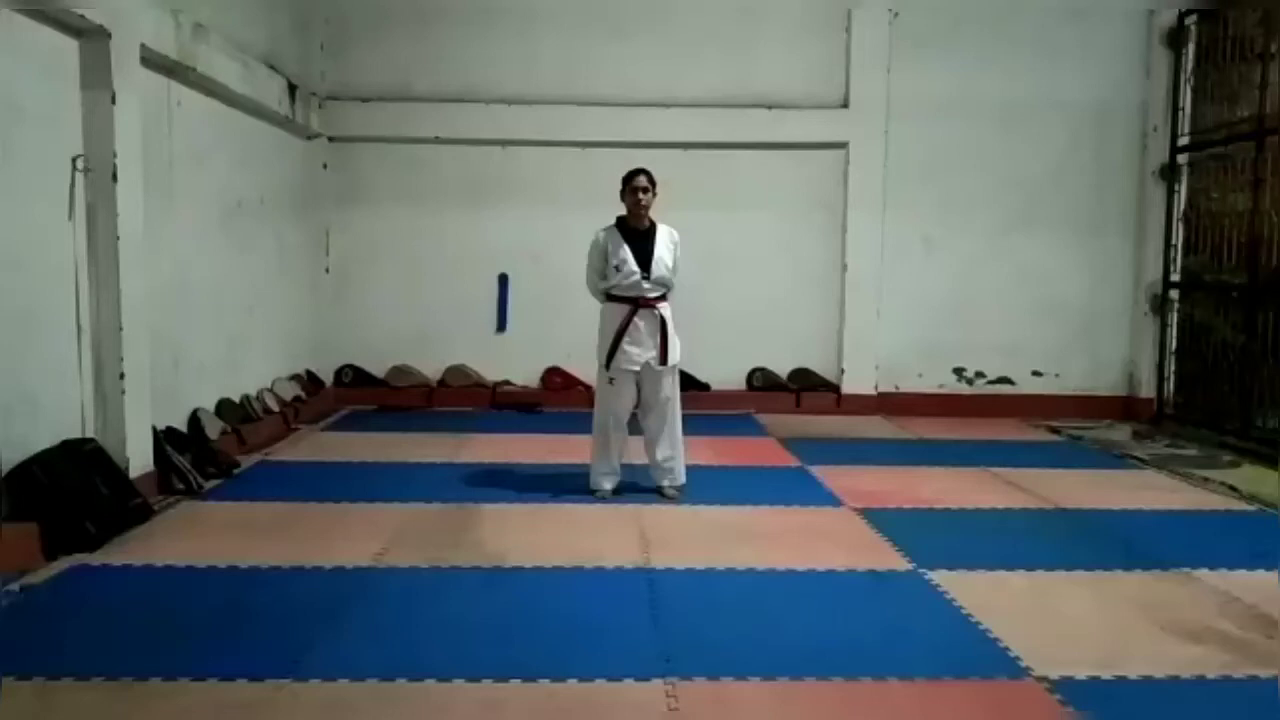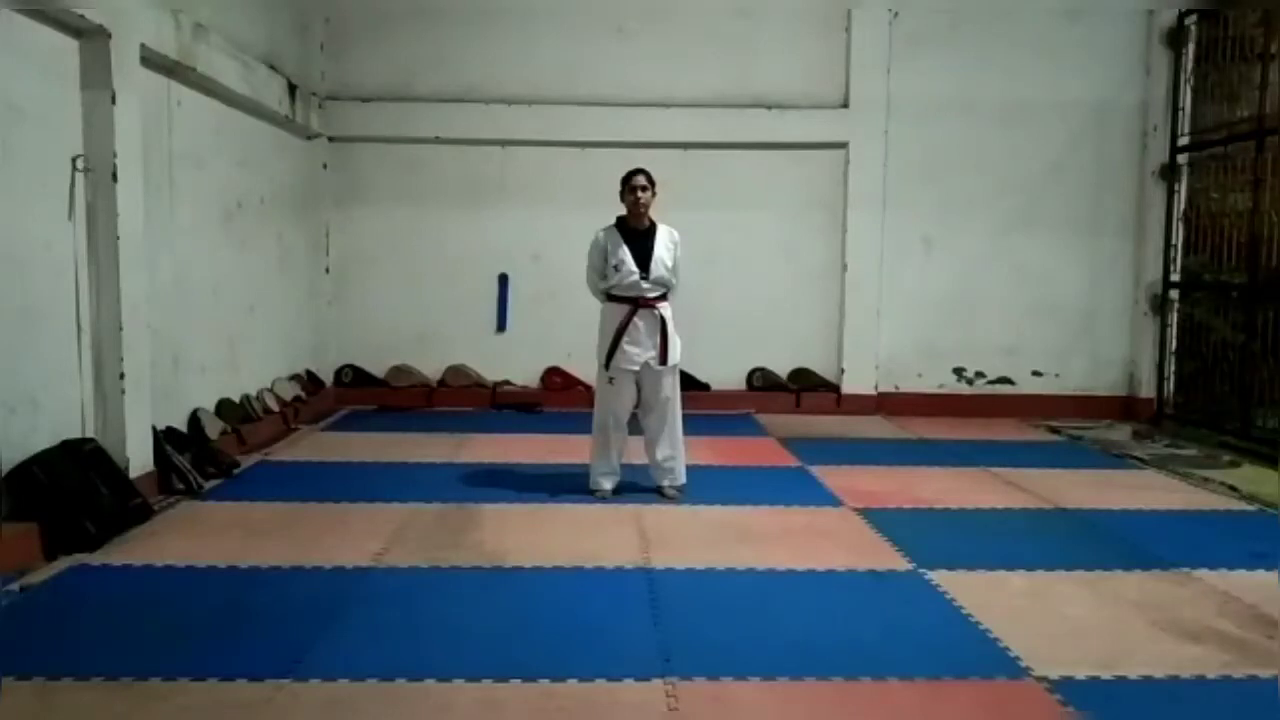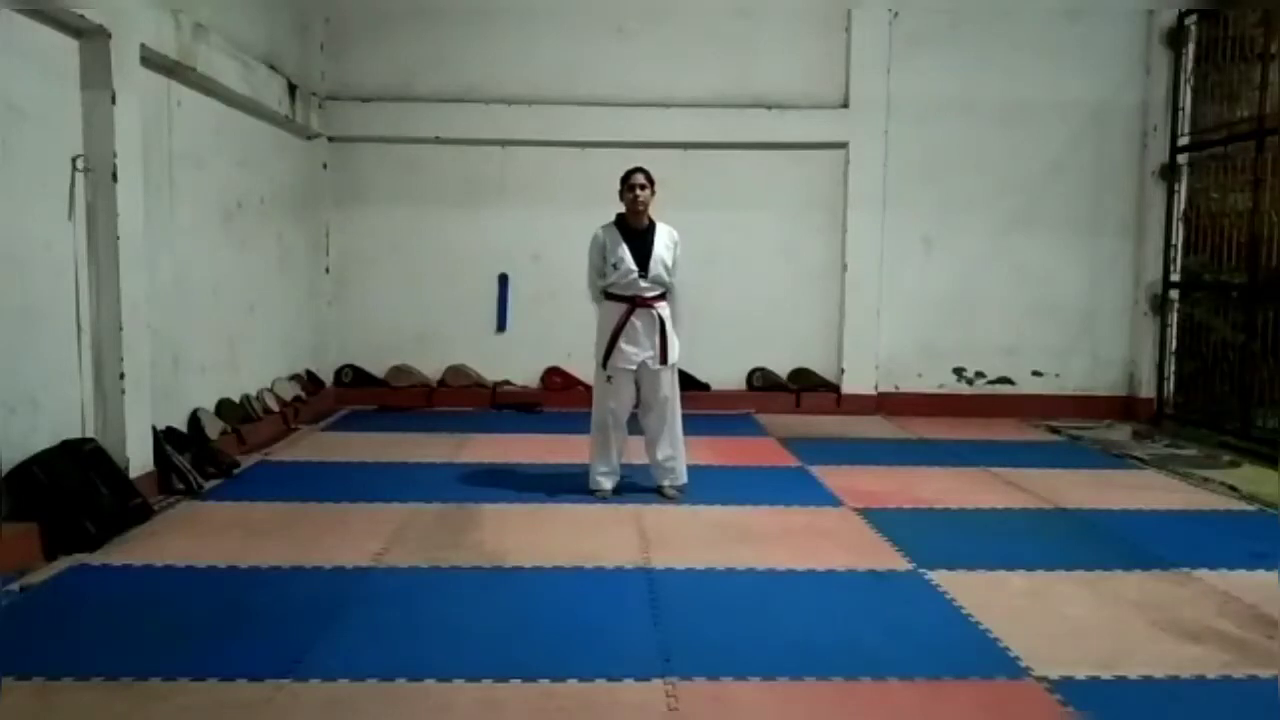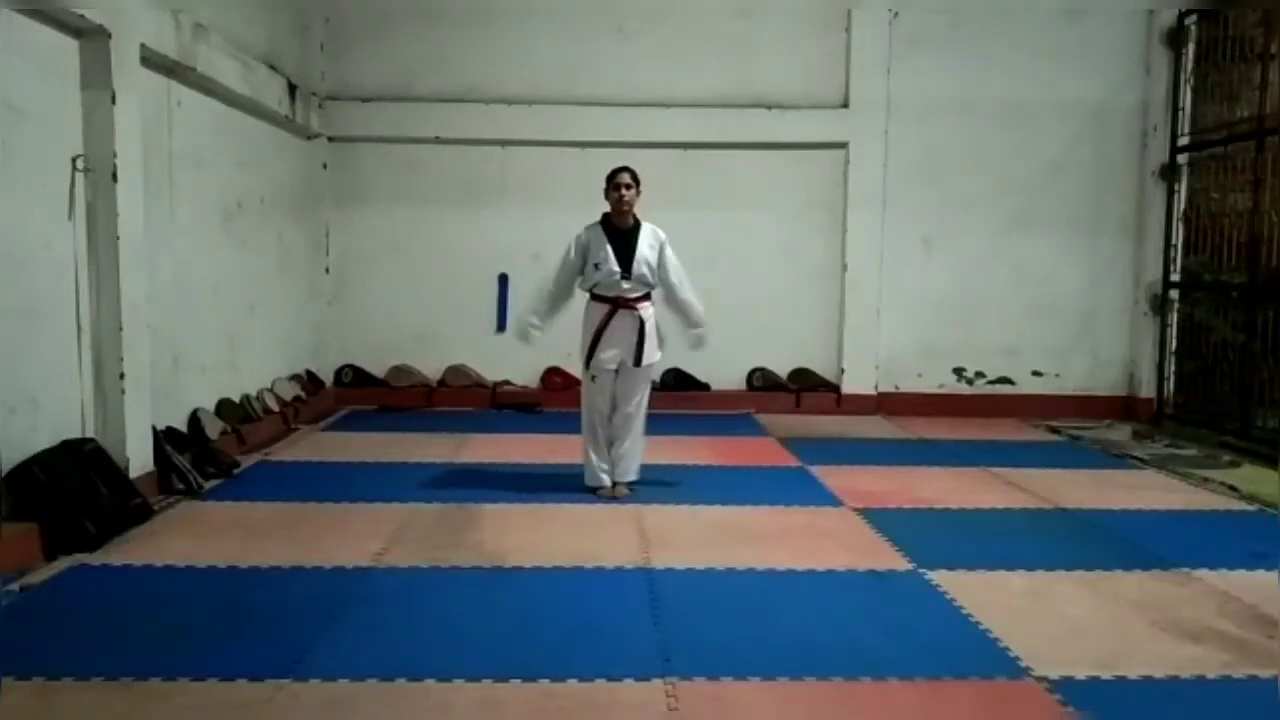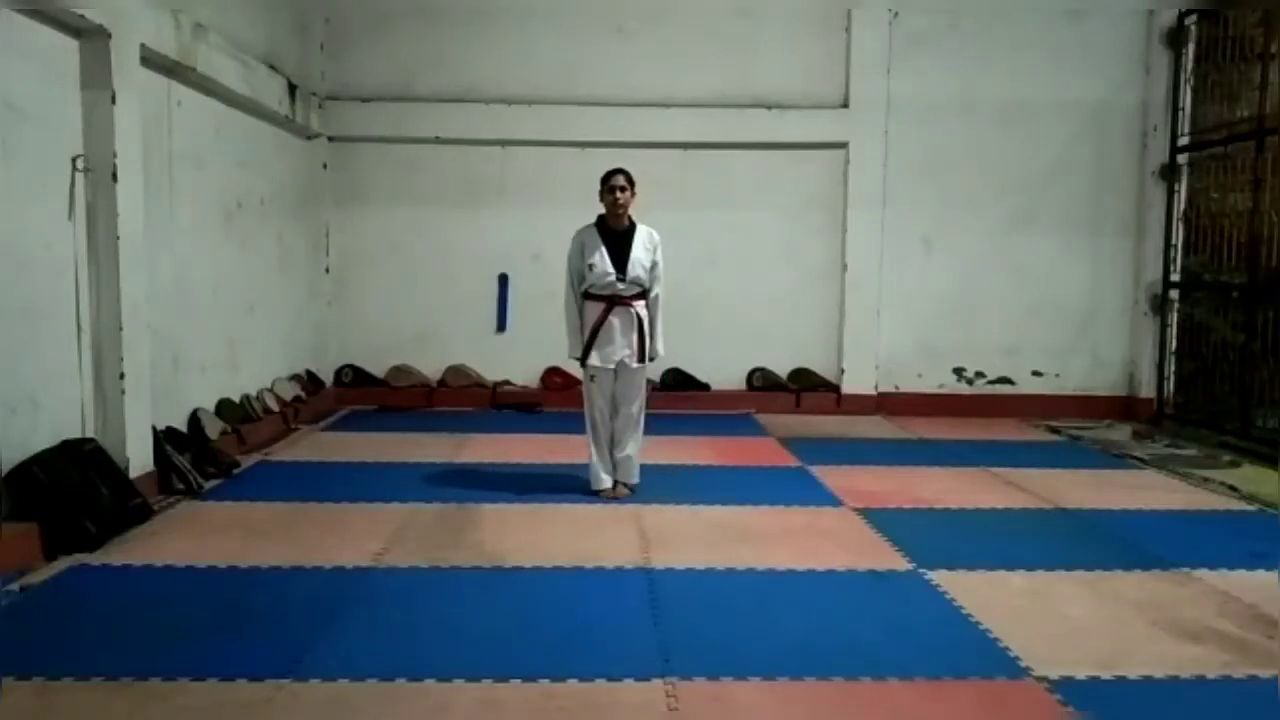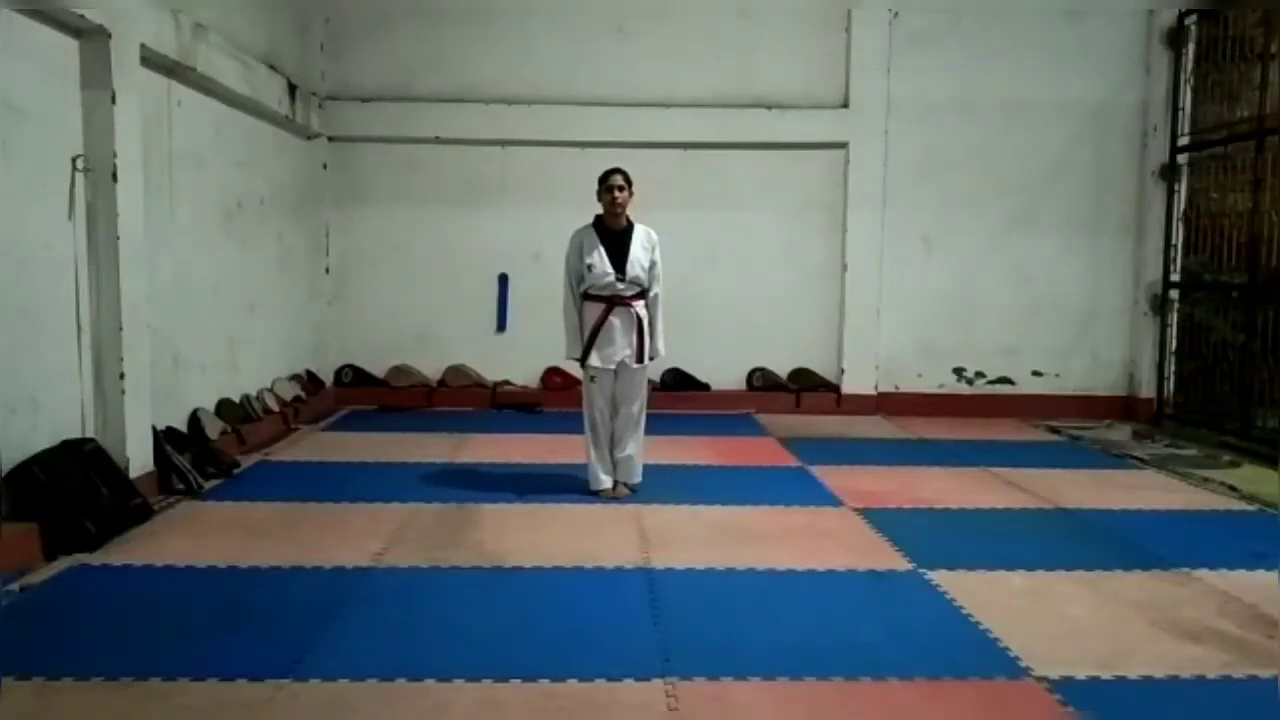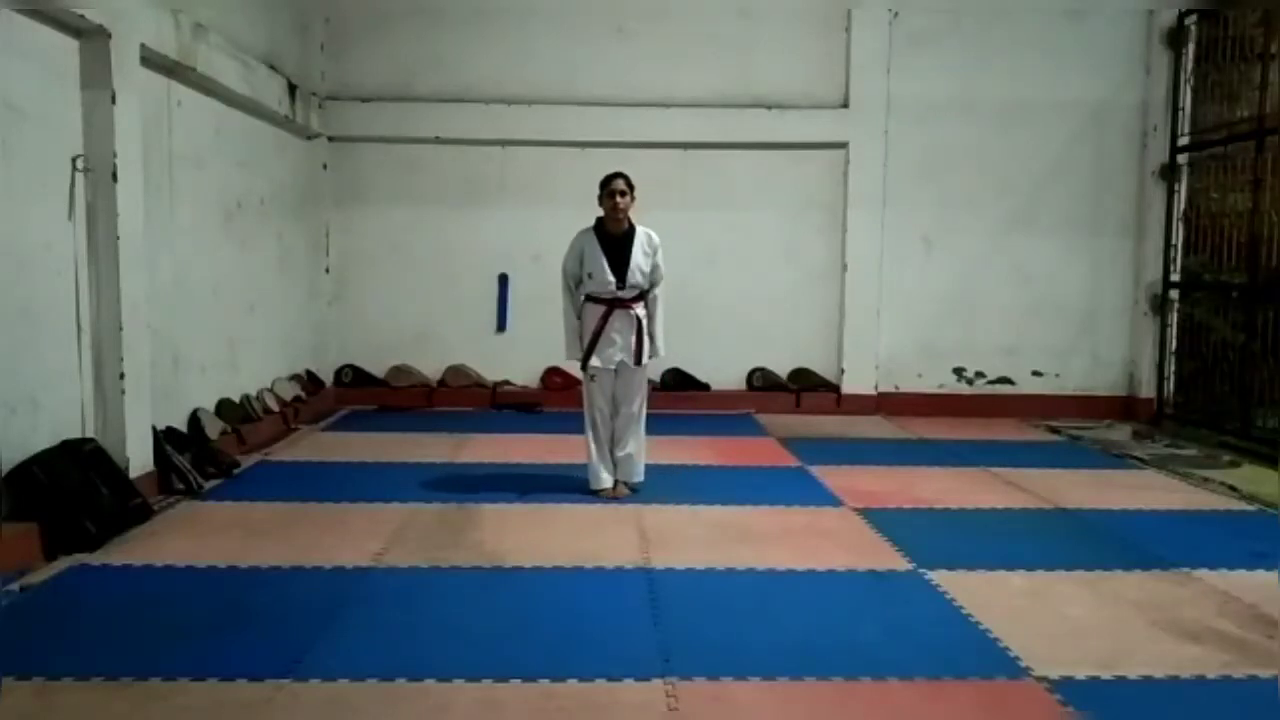
dt=0.4s
person 1, frame 1
left shoulder: (670, 238)
right shoulder: (605, 238)
right elbow: (595, 283)
left wrist: (650, 306)
right wrist: (625, 306)
left hip: (658, 327)
right hip: (619, 326)
left knee: (662, 407)
right knee: (612, 408)
left ankle: (668, 477)
right ankle: (605, 478)
person 1, frame 2
left shoulder: (670, 238)
right shoulder: (605, 238)
right elbow: (595, 282)
left wrist: (651, 306)
right wrist: (626, 305)
left hip: (659, 327)
right hip: (619, 326)
left knee: (662, 407)
right knee: (612, 408)
left ankle: (668, 477)
right ankle: (604, 478)
person 1, frame 3
left shoulder: (669, 237)
right shoulder: (604, 236)
left elbow: (670, 287)
right elbow: (596, 285)
right wrist: (624, 307)
left hip: (657, 326)
right hip: (617, 326)
left knee: (662, 407)
right knee: (611, 408)
left ankle: (669, 477)
right ankle: (604, 477)
person 1, frame 4
left shoulder: (655, 237)
right shoulder: (589, 237)
left elbow: (674, 283)
right elbow: (563, 280)
left wrist: (695, 323)
right wrist: (535, 320)
left hip: (639, 325)
right hip: (601, 324)
left knee: (631, 409)
right knee: (597, 407)
left ankle: (623, 475)
right ankle: (600, 475)
person 1, frame 5
left shoulder: (649, 239)
right shoulder: (584, 238)
left elbow: (655, 292)
right elbow: (573, 292)
left wrist: (655, 341)
right wrist: (576, 343)
left hip: (634, 326)
right hip: (597, 327)
left knee: (630, 408)
right knee: (599, 408)
left ankle: (624, 475)
right ankle: (603, 477)
person 1, frame 6
left shoulder: (647, 238)
right shoulder: (582, 238)
left elbow: (654, 291)
right elbow: (571, 292)
left wrist: (655, 341)
right wrist: (575, 343)
left hip: (634, 327)
right hip: (598, 327)
left knee: (631, 407)
right knee: (598, 408)
left ankle: (625, 475)
right ankle: (603, 478)
person 1, frame 7
left shoulder: (648, 240)
right shoulder: (584, 241)
left elbow: (655, 290)
right elbow: (570, 288)
left wrist: (655, 339)
right wrist: (574, 341)
left hip: (634, 327)
right hip: (597, 328)
left knee: (631, 407)
right knee: (599, 407)
left ankle: (625, 475)
right ankle: (603, 477)
